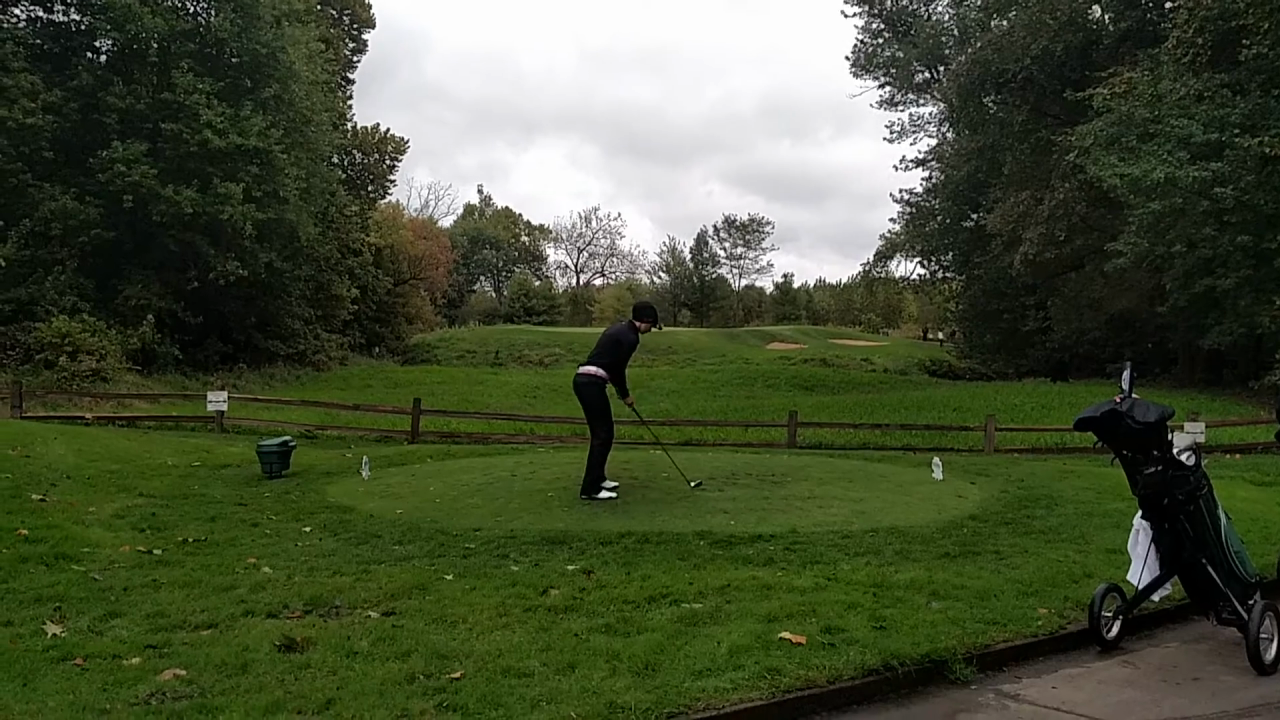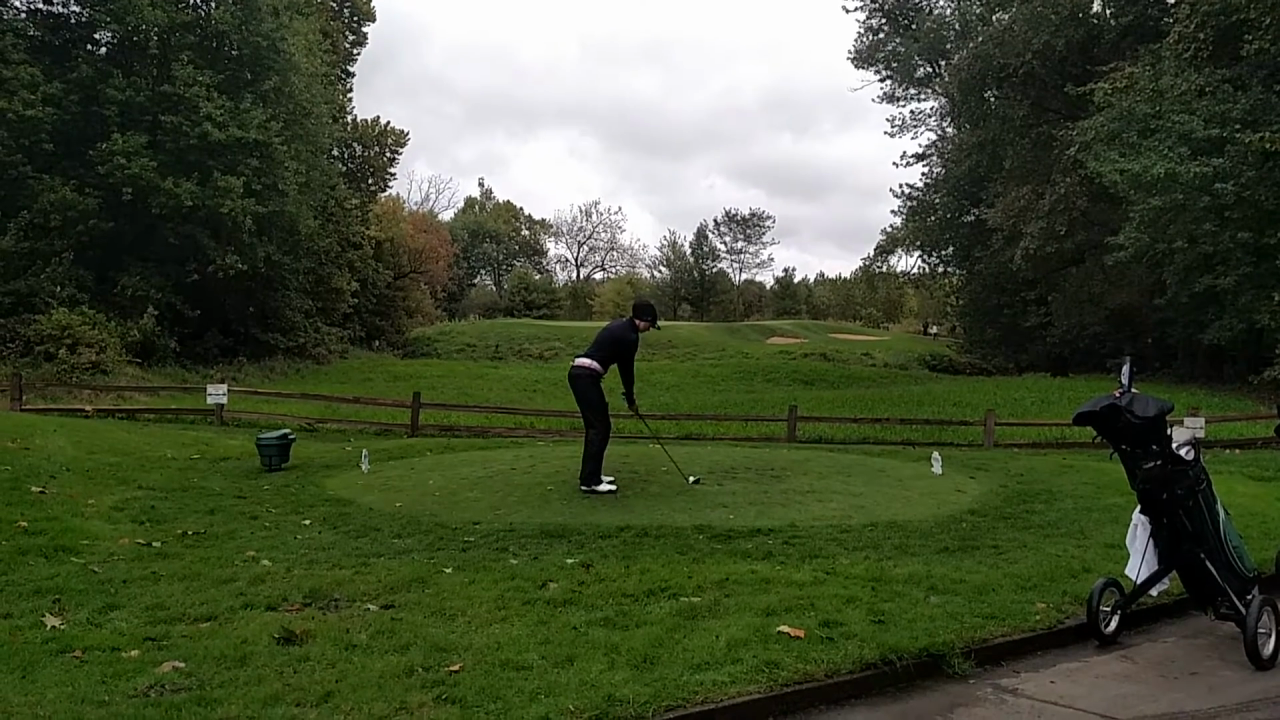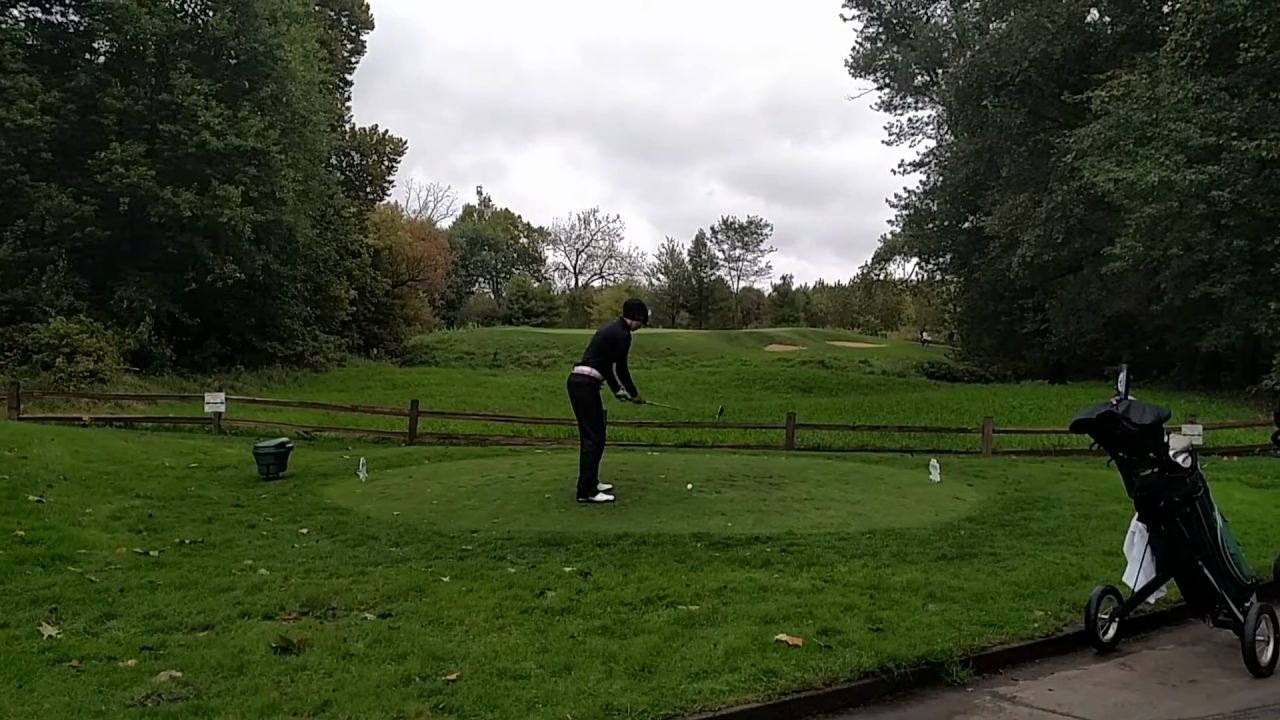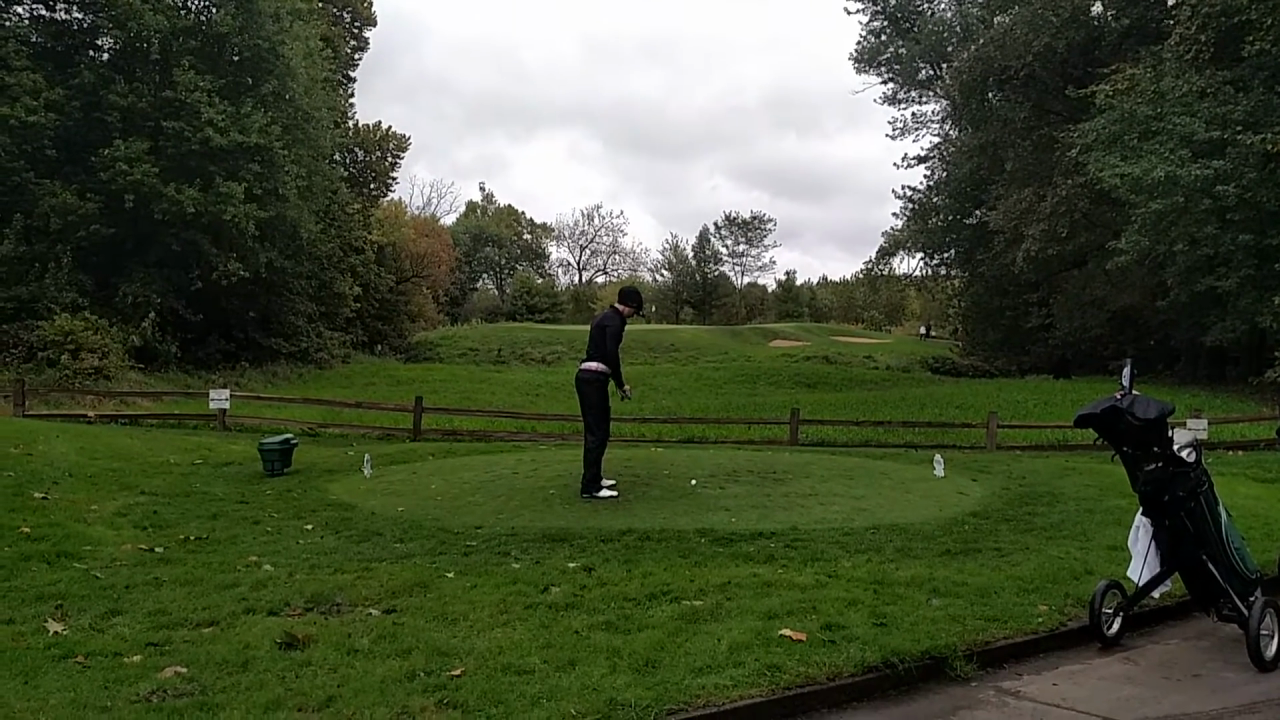
dt=1s
person 1, frame 1
left shoulder: (619, 328)
right shoulder: (630, 337)
right elbow: (618, 369)
left wrist: (620, 391)
right wrist: (625, 394)
left hip: (583, 379)
right hip: (592, 383)
left knee: (600, 432)
right knee: (604, 434)
left ankle: (597, 478)
right ankle: (590, 488)
person 1, frame 2
left shoulder: (620, 325)
right shoulder: (629, 336)
left elbow: (622, 366)
right elbow: (627, 369)
left wrist: (629, 394)
right wrist: (630, 400)
left hip: (579, 373)
right hip: (586, 376)
left knee: (595, 426)
right knee: (601, 427)
left ankle: (590, 473)
right ankle: (590, 480)
person 1, frame 3
left shoulder: (611, 329)
right shoulder: (622, 334)
right elbow: (621, 368)
left wrist: (617, 390)
right wrist: (633, 393)
left hip: (579, 381)
right hip: (585, 384)
left knee: (592, 435)
right knee: (594, 437)
left ankle: (589, 482)
right ankle: (586, 491)
person 1, frame 4
left shoulder: (604, 317)
right shoulder: (614, 320)
right elbow: (611, 354)
left wrist: (616, 381)
right wrist: (620, 384)
left hip: (587, 376)
right hip: (594, 378)
left knee: (596, 430)
right knee: (597, 432)
left ankle: (594, 478)
right ankle: (590, 486)
